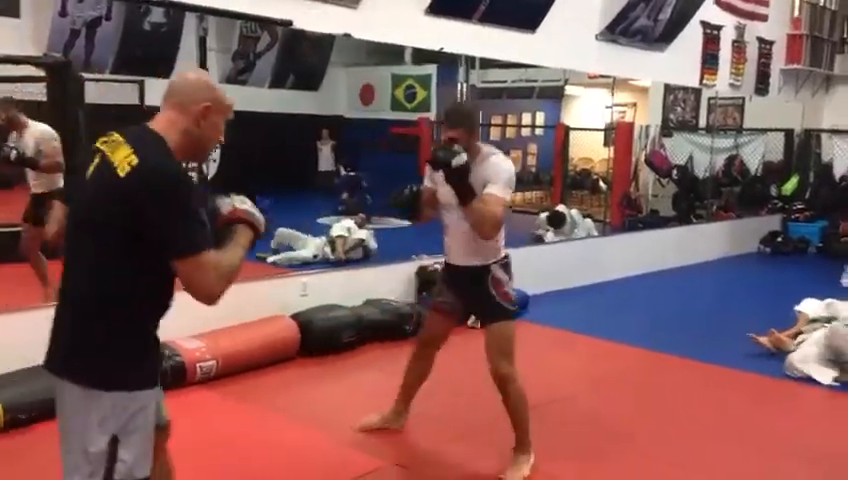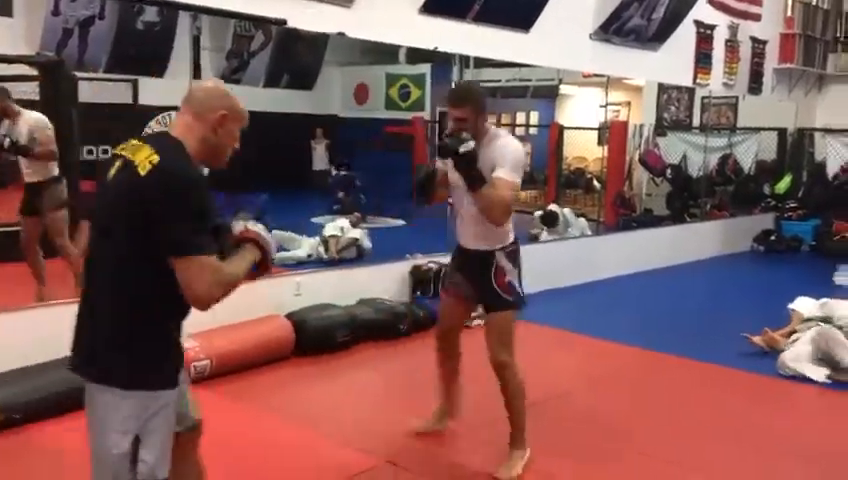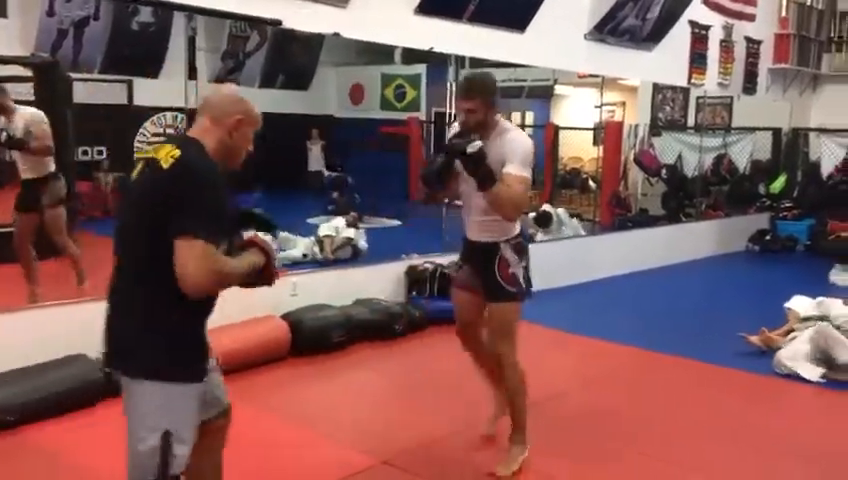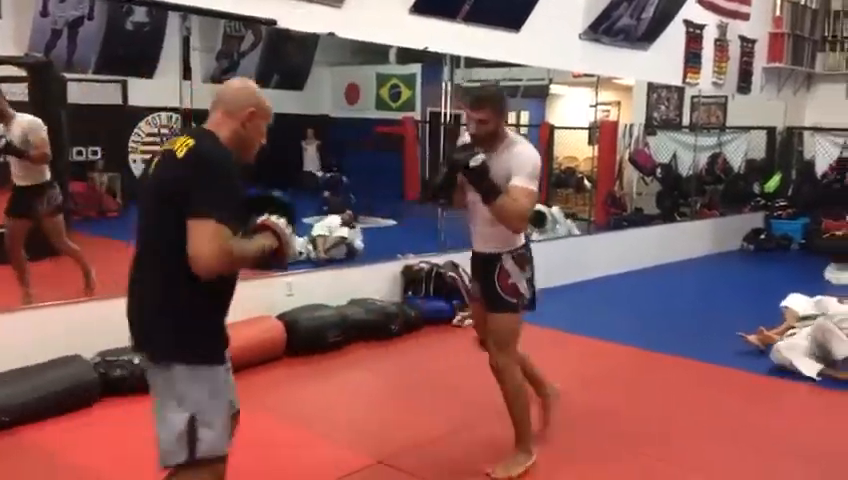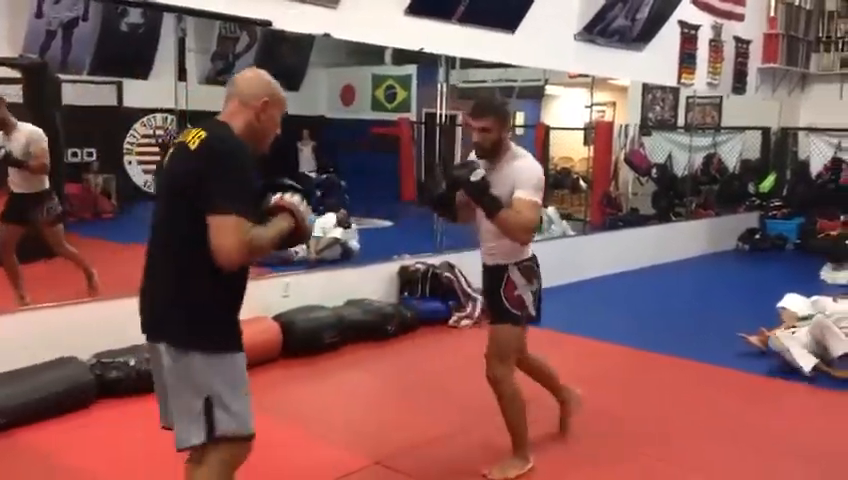
dt=0.1s
person 1, frame 1
left shoulder: (114, 148)
right shoulder: (163, 177)
right elbow: (208, 285)
right wrist: (243, 229)
left hip: (96, 335)
right hip: (107, 353)
left knee: (149, 442)
person 1, frame 2
left shoulder: (133, 155)
right shoulder: (180, 178)
left elbow: (93, 239)
right elbow: (204, 289)
right wrist: (252, 249)
left hip: (126, 340)
right hip: (131, 354)
person 1, frame 3
left shoulder: (159, 161)
right shoulder: (198, 173)
right elbow: (195, 276)
left wrist: (233, 255)
right wrist: (254, 258)
left hip: (153, 332)
right hip: (159, 344)
left knee: (213, 421)
person 1, frame 4
left shoulder: (177, 153)
right shoulder: (214, 162)
right elbow: (208, 258)
left wrist: (247, 237)
right wrist: (267, 240)
left hip: (167, 321)
right hip: (180, 332)
left knee: (221, 421)
person 1, frame 5
left shoulder: (194, 142)
right shoulder: (228, 153)
right elbow: (231, 250)
left wrist: (264, 218)
right wrist: (284, 222)
left hip: (171, 311)
right hip: (198, 320)
left knee: (210, 434)
right knee: (231, 442)
person 2, frame 1
left shoulder: (499, 167)
right shoulder: (439, 159)
left elbow: (489, 227)
right elbow: (428, 209)
left wrist: (460, 183)
right wrist: (418, 204)
left hip: (489, 274)
right hip: (453, 269)
left knee: (502, 370)
right knee: (425, 346)
right ankle: (398, 414)
person 2, frame 2
left shoulder: (508, 149)
right shoulder: (452, 142)
left elbow: (500, 212)
right elbow: (439, 190)
left wrist: (470, 171)
right wrist: (428, 182)
left hip: (498, 259)
right hip: (464, 253)
left knee: (502, 358)
right knee: (445, 334)
left ankle: (518, 446)
right ankle: (446, 410)
person 2, frame 3
left shoulder: (516, 143)
right shoulder: (460, 132)
left elbow: (513, 208)
right elbow: (448, 186)
left wrist: (480, 168)
right wrist: (438, 171)
left hip: (502, 251)
right hip: (472, 246)
left knee: (501, 349)
right knee: (467, 333)
left ankle: (519, 443)
right ankle: (505, 395)
person 2, frame 4
left shoulder: (523, 156)
right shoulder: (472, 144)
left elbow: (517, 219)
right elbow: (460, 200)
left wrist: (483, 182)
right wrist: (455, 181)
left hip: (509, 261)
right hip: (482, 257)
left knee: (501, 357)
right knee: (491, 342)
right ankle: (545, 391)
person 2, frame 5
left shoulder: (525, 169)
right shoulder: (476, 161)
left elbow: (524, 229)
right elbow: (468, 215)
left wrist: (484, 195)
right wrist: (451, 201)
left hip: (517, 274)
right hip: (493, 270)
left knee: (498, 369)
right knee: (514, 354)
right ankle: (565, 397)
person 3, frame 1
left shoulder: (42, 132)
left elbow: (58, 166)
left wrist: (25, 161)
left hip: (54, 197)
right hip: (38, 197)
right knee: (28, 249)
right ankle: (48, 291)
person 3, frame 2
left shoulder: (36, 120)
left elbow: (51, 154)
left wrist: (20, 149)
left hip: (50, 185)
right hip: (31, 187)
left knee: (60, 241)
right knee: (27, 243)
left ankle: (82, 283)
right ankle: (41, 288)
person 3, frame 3
left shoulder: (32, 115)
left elbow: (47, 149)
left hip: (47, 182)
right hip: (28, 184)
left knee: (59, 238)
right knee: (21, 241)
left ankle: (82, 281)
right ankle: (33, 289)
person 3, frame 4
left shoulder: (31, 123)
left elbow: (45, 157)
left hip: (43, 190)
right hip: (21, 191)
left knee: (60, 243)
left ankle: (88, 273)
right ankle: (27, 291)
person 3, frame 5
left shoulder: (33, 134)
left elbow: (44, 167)
left hip: (41, 198)
right hip: (17, 198)
left knee: (60, 248)
left ankle: (90, 275)
right ankle: (22, 295)
